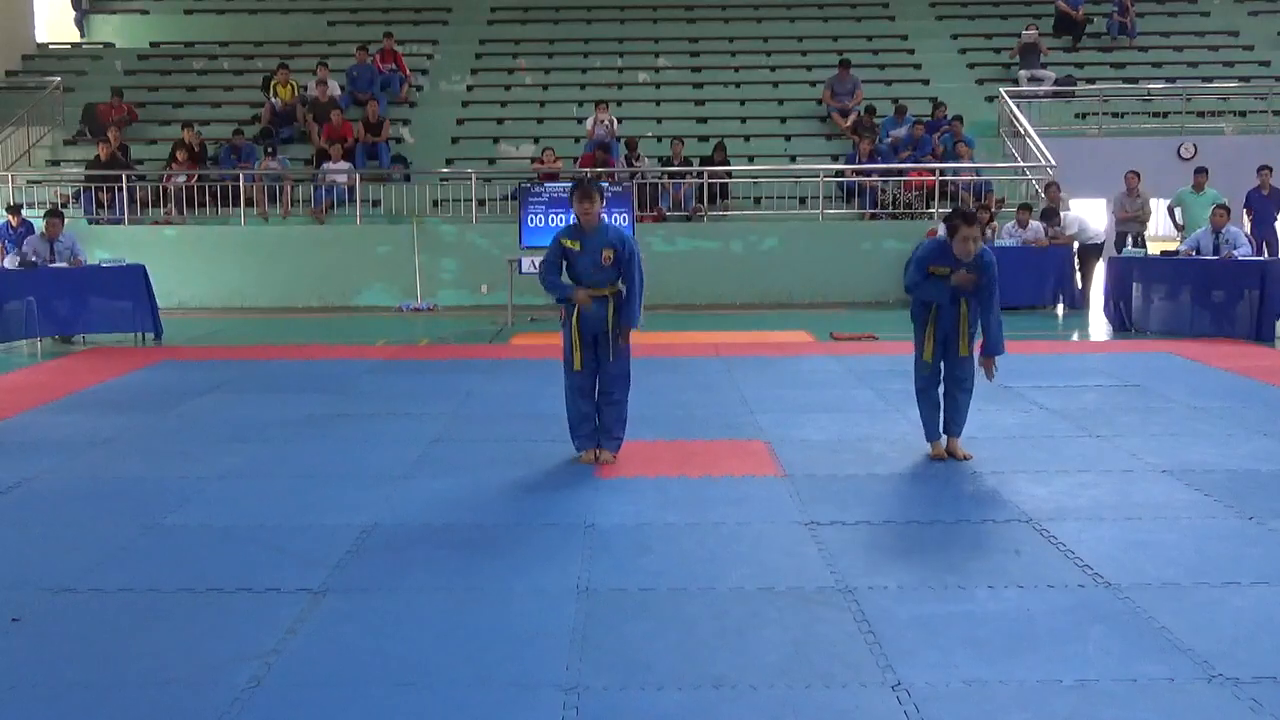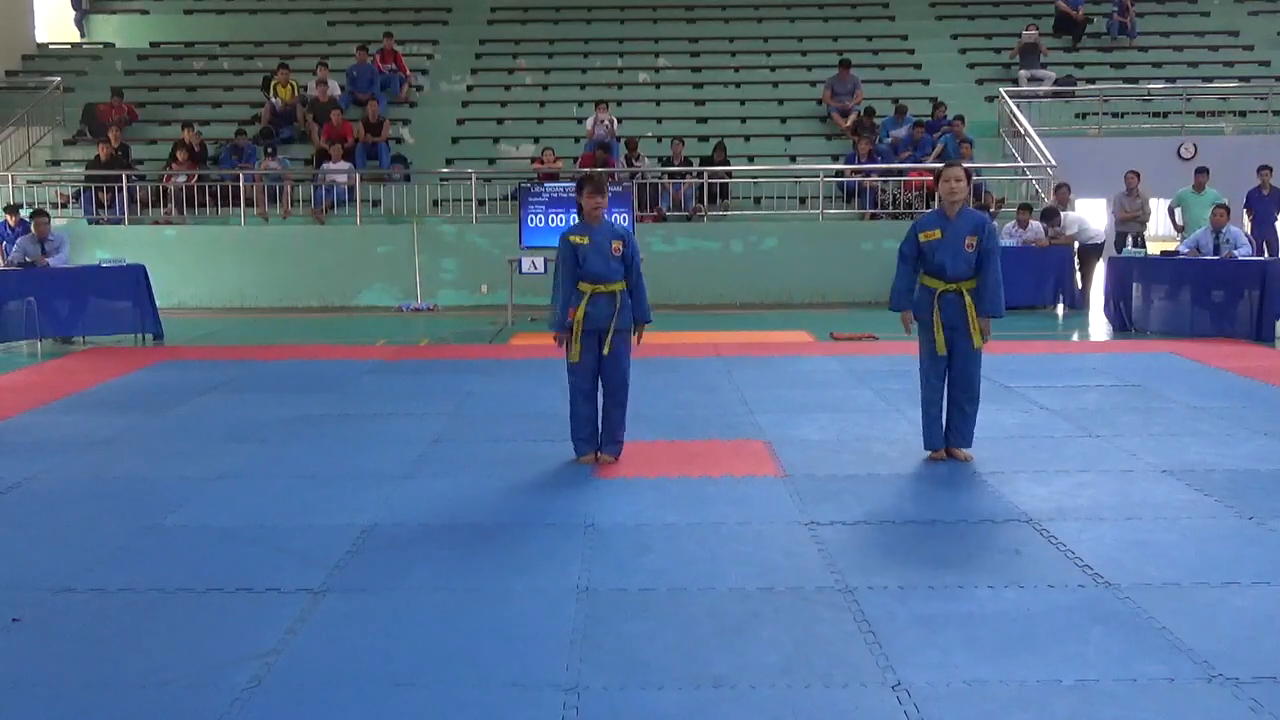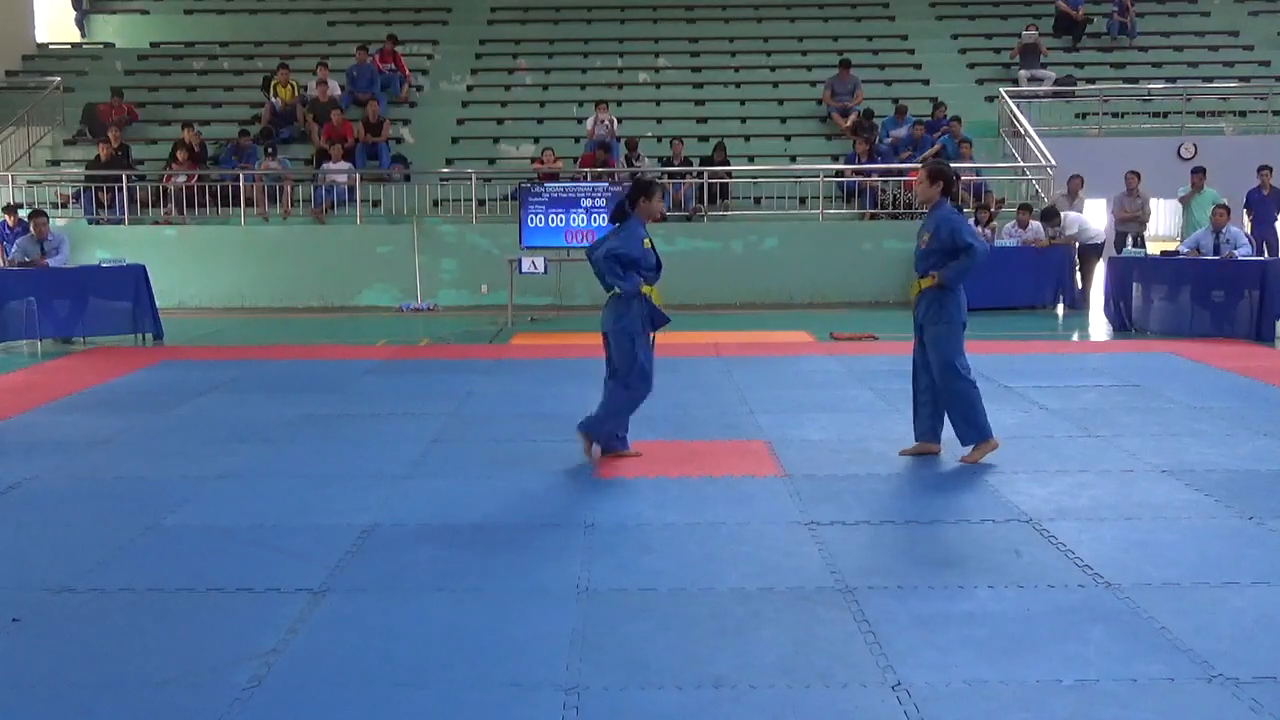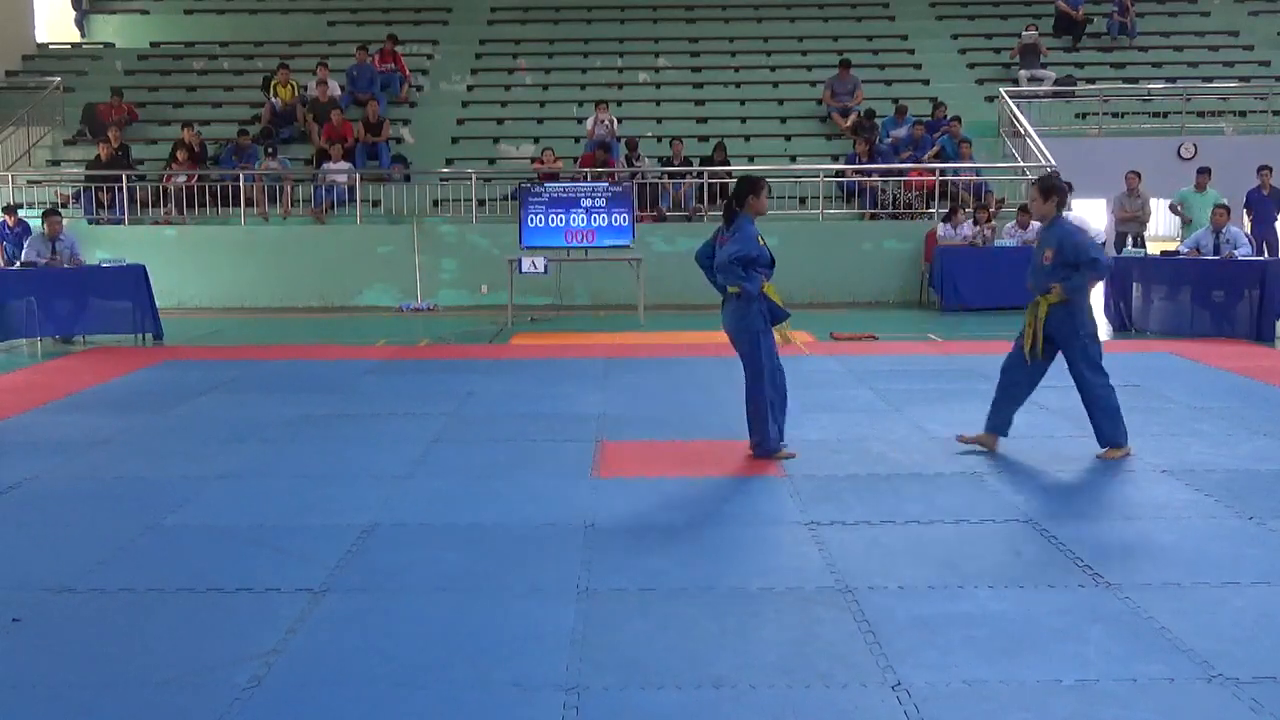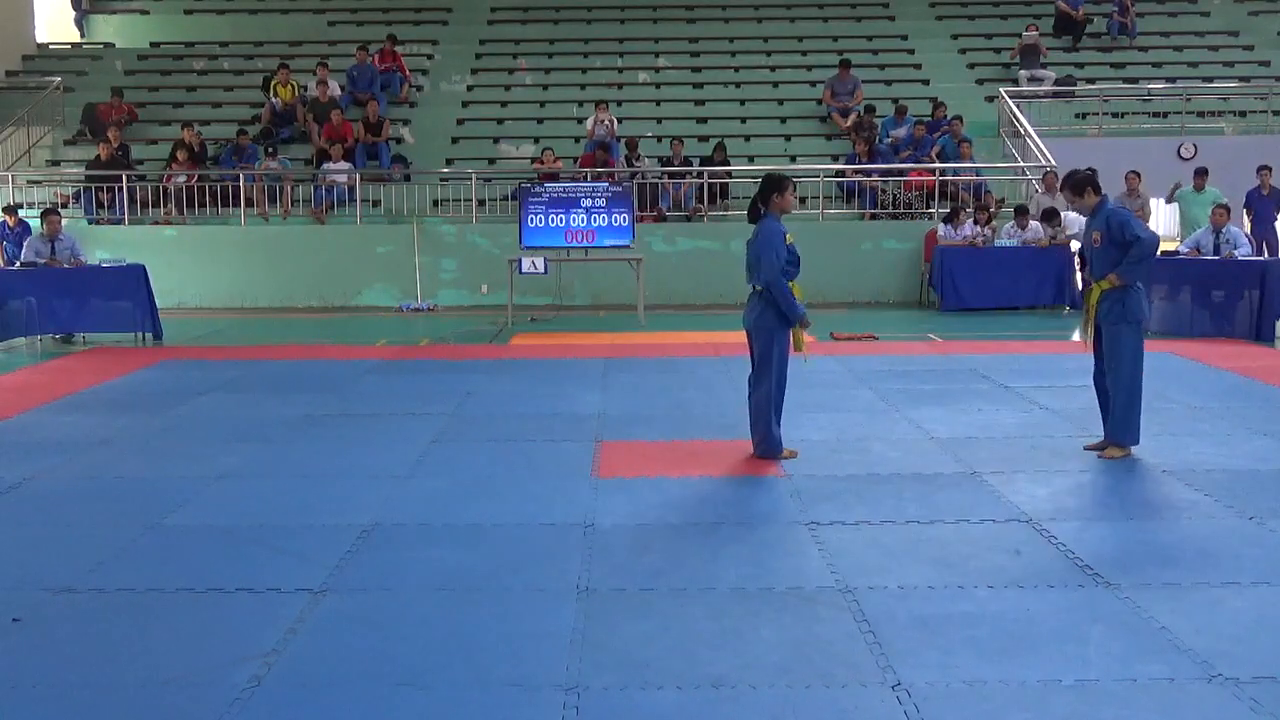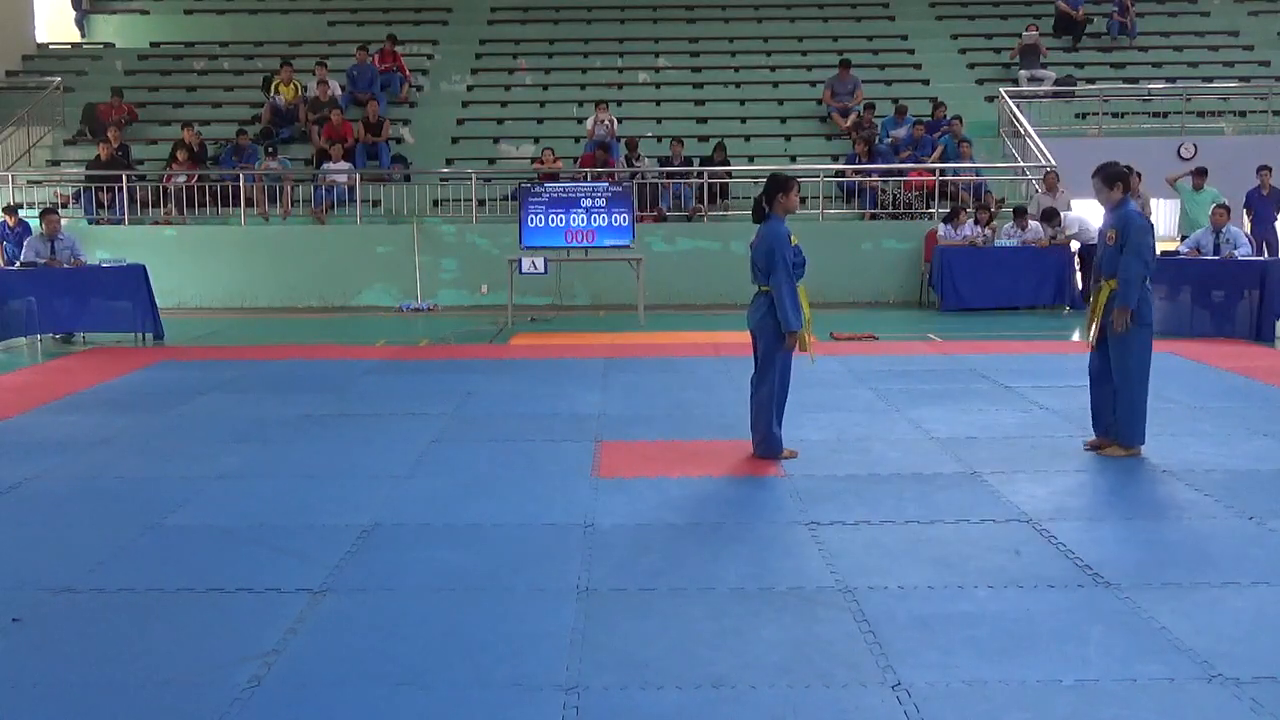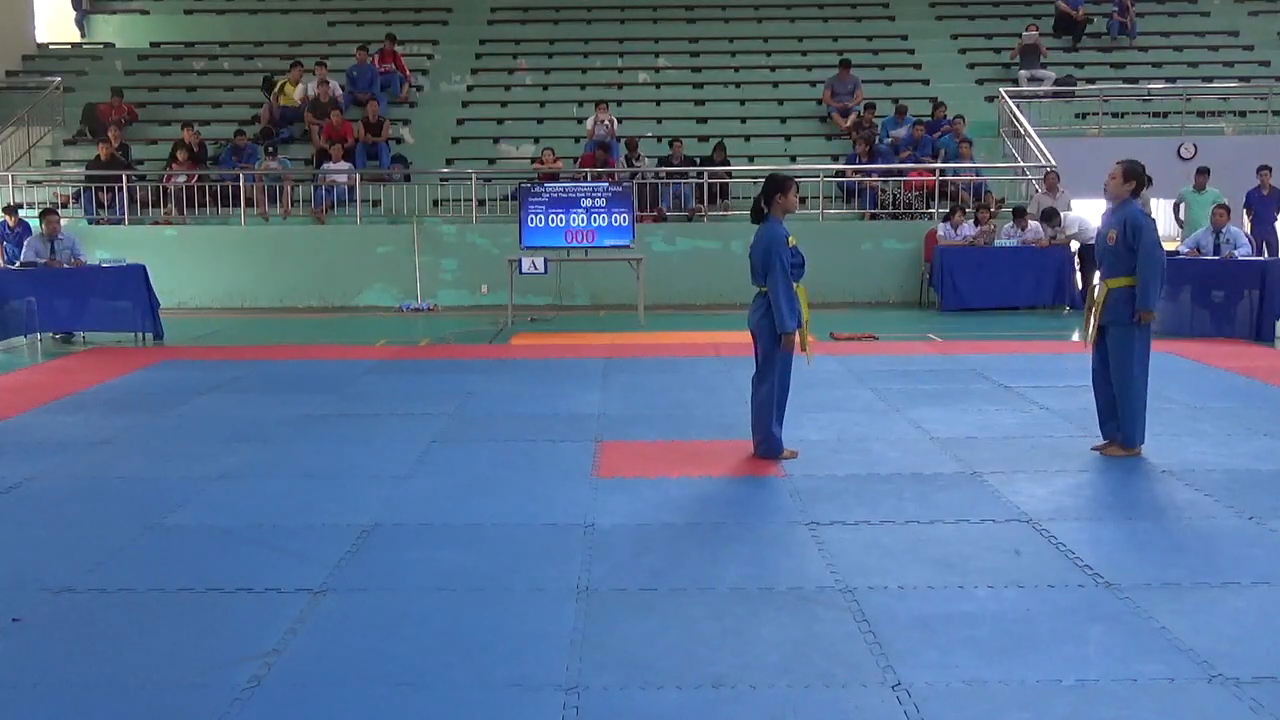
dt=0.7s
person 1, frame 1
left shoulder: (985, 259)
right shoulder: (929, 251)
left elbow: (989, 306)
right elbow: (913, 286)
left wrist: (989, 350)
right wrist: (950, 284)
left hip: (962, 312)
right hip: (929, 312)
left knee: (961, 375)
right knee: (927, 374)
left ankle: (953, 439)
right ankle: (935, 441)
person 1, frame 2
left shoulder: (981, 224)
right shoulder: (923, 224)
left elbow: (990, 270)
right elbow: (907, 265)
left wrist: (987, 313)
right wrist: (904, 305)
left hip: (967, 308)
right hip: (932, 306)
left knee: (966, 380)
right knee: (932, 379)
left ankle: (956, 442)
right ankle: (936, 444)
person 1, frame 3
left shoulder: (948, 219)
right shoulder: (933, 217)
left elbow: (977, 250)
left wrist: (945, 276)
right wrist: (928, 276)
left hip: (944, 305)
right hip: (928, 304)
left knee: (951, 372)
right knee: (925, 373)
left ankle: (983, 439)
right ankle: (928, 439)
person 1, frame 4
left shoulder: (1070, 234)
right shoulder: (1046, 232)
left elbow: (1101, 264)
left wrist: (1066, 289)
right wrist: (1036, 286)
left hip: (1071, 317)
right hip: (1044, 314)
left knee: (1092, 379)
right knee: (1014, 371)
left ankle: (1117, 442)
right ankle: (992, 433)
person 1, frame 5
left shoulder: (1115, 216)
right shoulder: (1094, 220)
left elbow: (1148, 242)
left wrist: (1123, 275)
right wrist: (1092, 275)
left hip: (1123, 304)
right hip: (1106, 303)
left knee: (1122, 373)
right knee: (1104, 373)
left ankle: (1122, 440)
right ankle: (1112, 435)
person 1, frame 6
left shoulder: (1132, 218)
right shoulder: (1112, 216)
left elbow: (1135, 265)
left wrist: (1124, 307)
right wrist: (1099, 299)
left hip: (1128, 308)
right hip: (1109, 305)
left knee: (1128, 374)
right knee: (1100, 370)
left ankle: (1129, 441)
right ankle: (1108, 433)
person 1, frame 7
left shoulder: (1136, 217)
right shoulder: (1110, 215)
left elbow: (1152, 262)
left wrist: (1146, 304)
right wrist: (1097, 299)
left hip: (1127, 304)
right hip: (1108, 303)
left knee: (1127, 374)
right knee: (1103, 372)
left ankle: (1130, 441)
right ankle: (1114, 435)
person 2, frame 1
left shoulder: (619, 238)
right shoulder: (563, 238)
left elbow: (633, 281)
right elbow: (547, 275)
left wrist: (627, 321)
right wrist: (572, 294)
left hip: (611, 314)
right hip: (577, 317)
left knee: (614, 381)
right knee: (578, 382)
left ankle: (609, 444)
right ankle: (585, 444)
person 2, frame 2
left shoulder: (622, 235)
right shoulder: (570, 237)
left elbow: (635, 278)
right elbow: (564, 282)
left wrist: (640, 318)
right wrist: (560, 322)
left hip: (616, 313)
right hip: (582, 314)
left knee: (617, 383)
right knee: (582, 383)
left ankle: (611, 446)
right ankle: (585, 447)
person 2, frame 3
left shoulder: (629, 231)
right shoulder: (633, 235)
left elbow: (594, 251)
right elbow: (601, 256)
left wrist: (613, 285)
right wrist: (625, 285)
left hip: (623, 314)
right hip: (631, 315)
left knee: (620, 379)
right knee: (639, 381)
left ankle: (614, 442)
right ankle: (593, 429)
person 2, frame 4
left shoulder: (730, 228)
right shoulder: (747, 233)
left elbow: (702, 257)
right elbow: (724, 263)
left wrist: (724, 284)
right wrist: (749, 284)
left hip: (739, 310)
right hip: (751, 312)
left knee: (768, 375)
right knee: (764, 378)
left ankle: (768, 439)
right ankle: (766, 445)
person 2, frame 5
left shoulder: (763, 227)
right shoulder: (774, 231)
right elbow: (774, 279)
right wrist: (798, 314)
left hip: (760, 311)
right hip: (771, 314)
left knee: (763, 378)
right knee: (771, 379)
left ankle: (764, 441)
right ankle: (769, 445)
person 2, frame 6
left shoulder: (767, 229)
right shoulder: (779, 234)
right elbow: (783, 283)
right wrist: (791, 326)
left hip: (763, 311)
right hip: (774, 314)
left knee: (765, 378)
right knee: (773, 380)
left ankle: (764, 442)
right ankle: (769, 445)
person 2, frame 7
left shoulder: (768, 229)
right shoulder: (776, 234)
right elbow: (779, 284)
right wrist: (786, 327)
left hip: (766, 312)
right hip: (774, 315)
left knee: (768, 379)
right knee: (774, 380)
left ankle: (766, 441)
right ankle: (770, 445)
